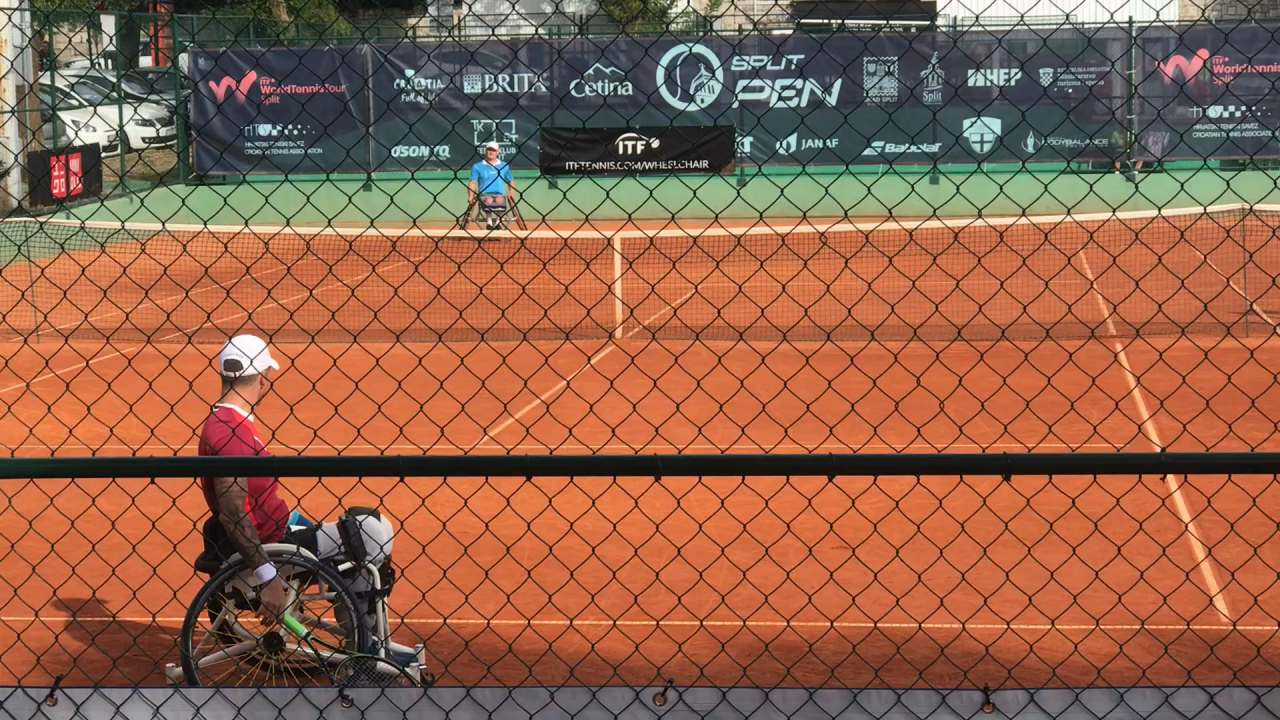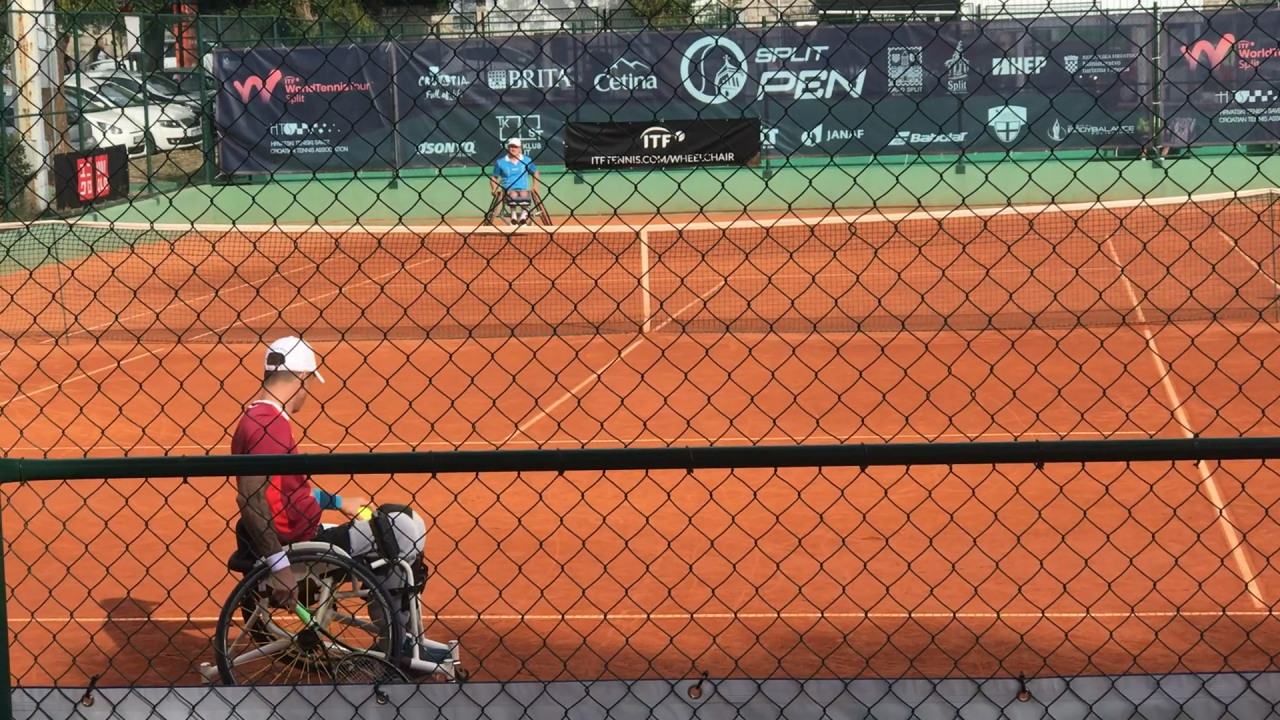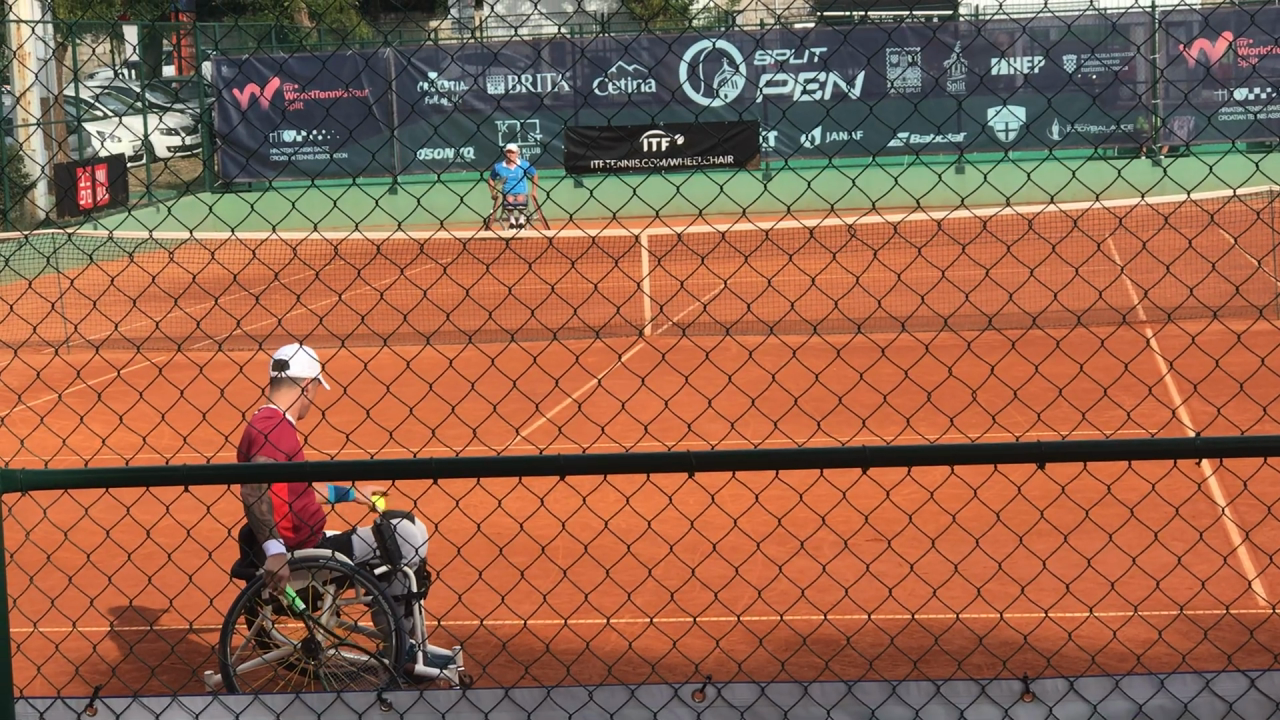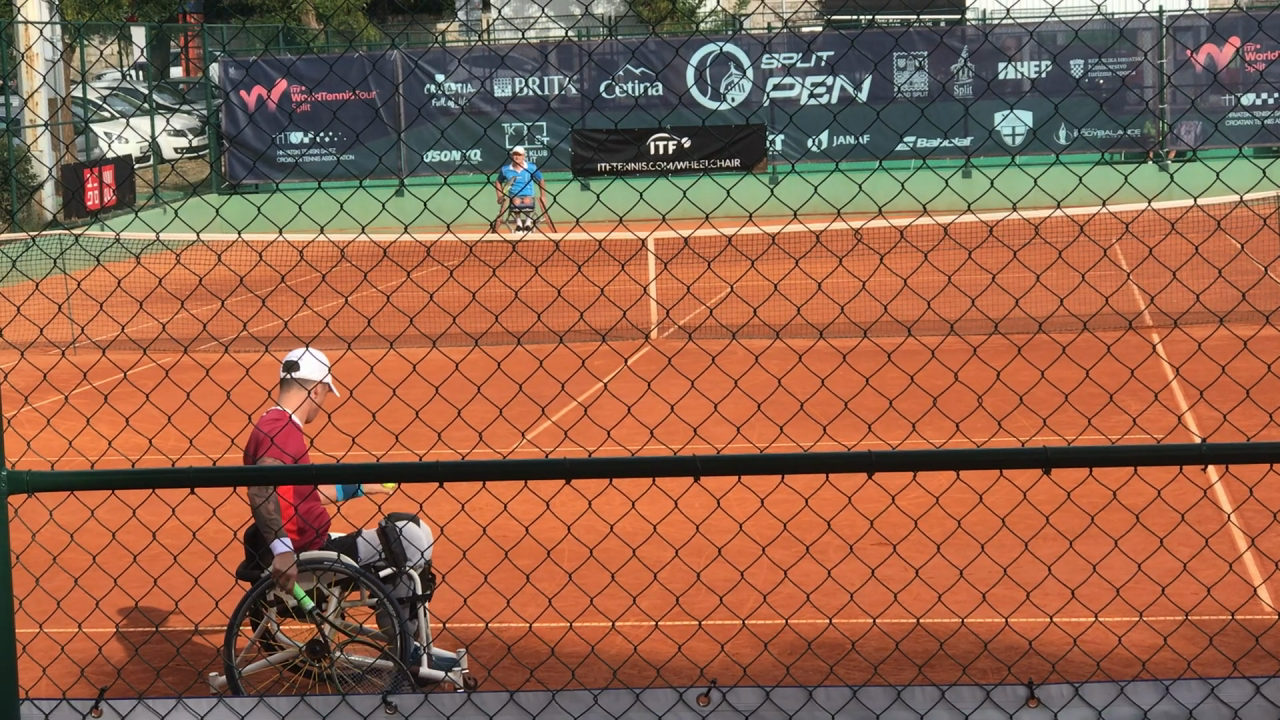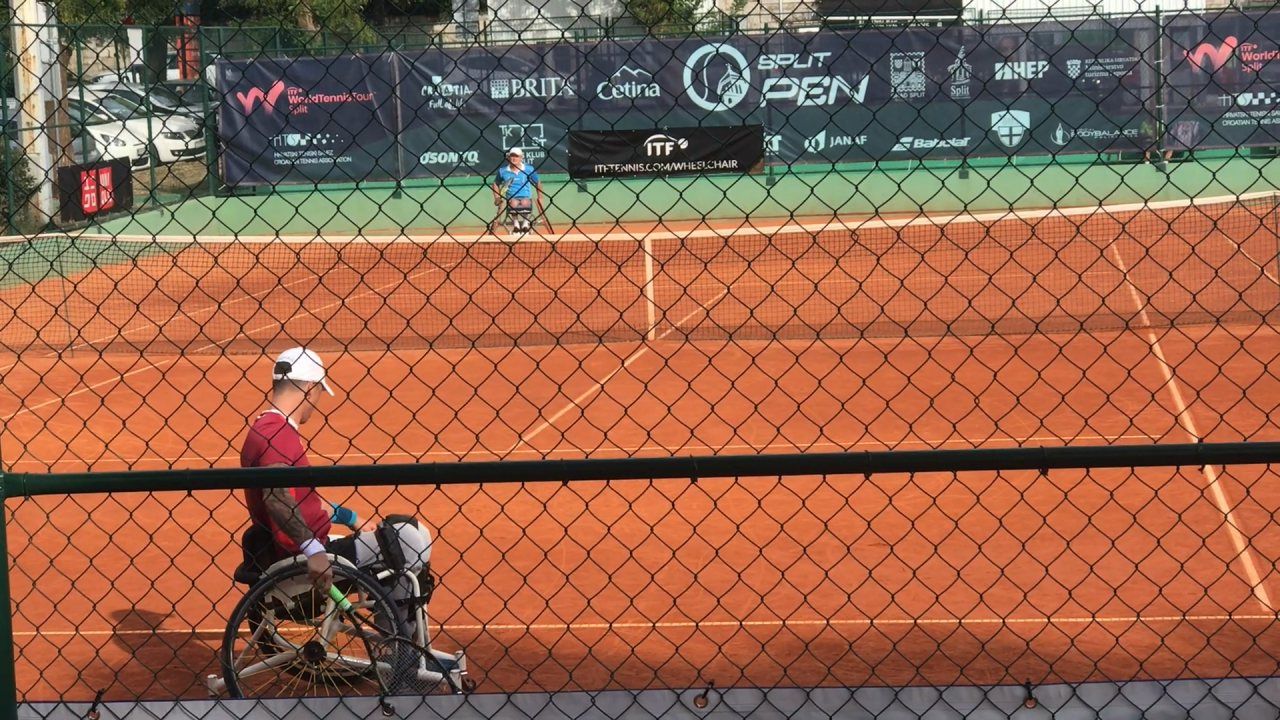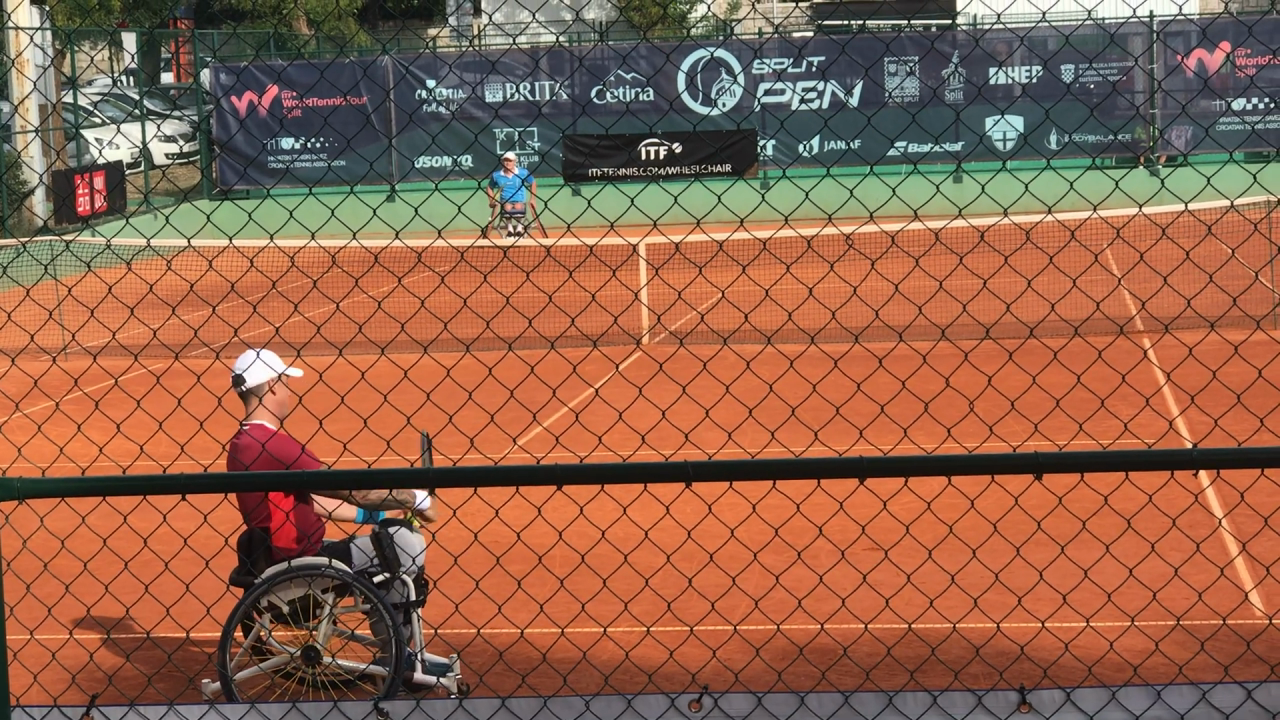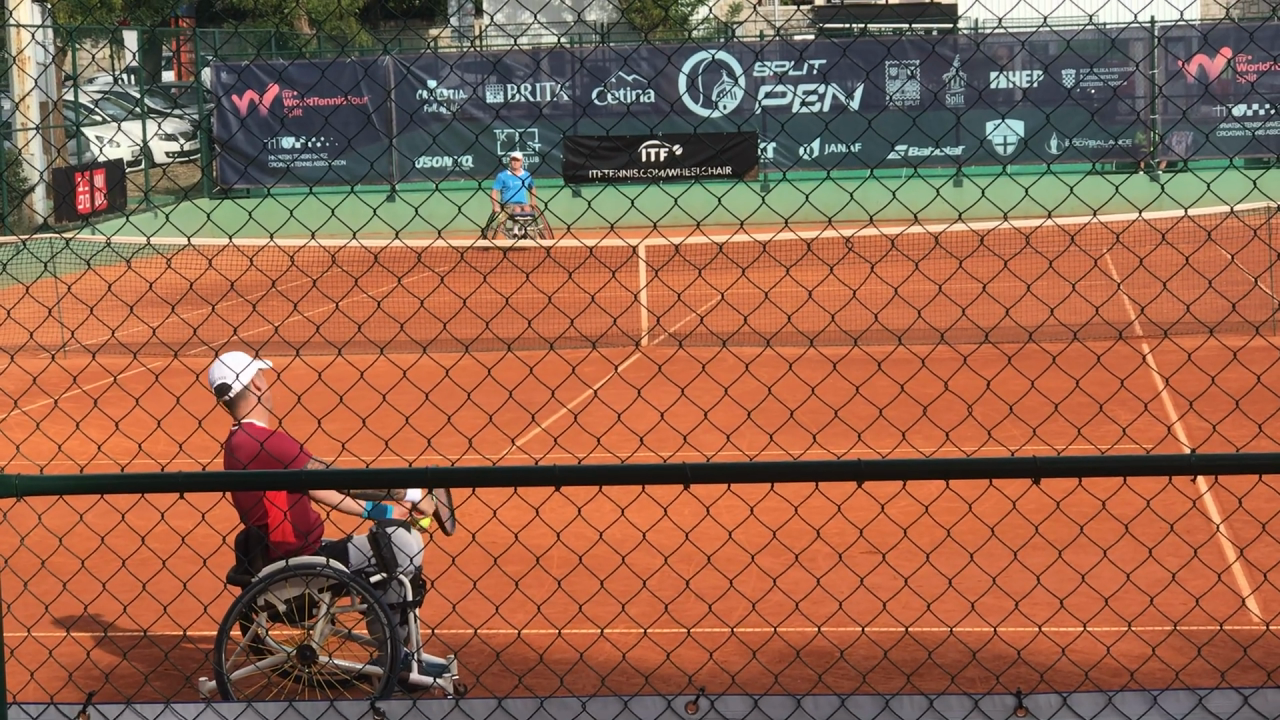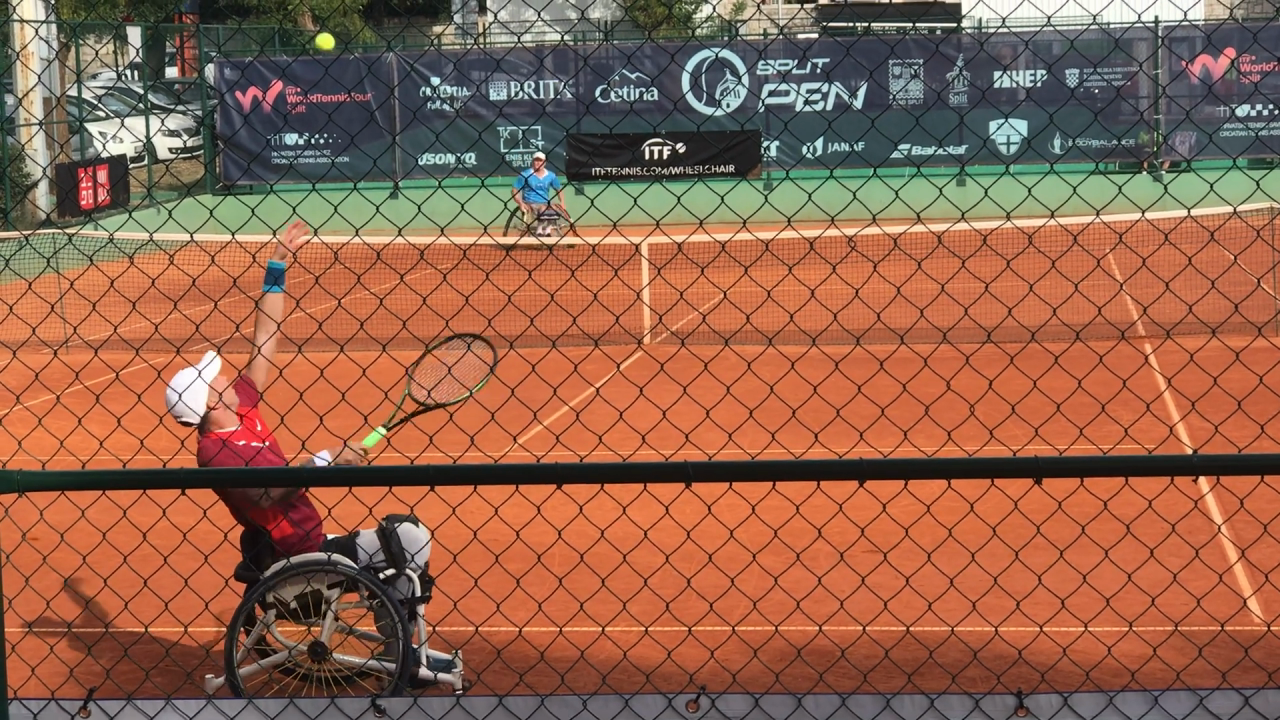
dt=0.7s
person 1, frame 1
left shoulder: (231, 422)
right shoulder: (230, 431)
right elbow: (232, 514)
left wrist: (295, 519)
right wrist: (267, 577)
left hip: (270, 535)
right hip: (266, 547)
left knee: (367, 526)
right knee: (374, 531)
left ankle: (365, 640)
person 1, frame 2
left shoulder: (260, 417)
right shoulder: (267, 423)
right elbow: (251, 498)
left wrist: (336, 502)
right wrist: (280, 564)
left hip: (300, 536)
right hip: (298, 545)
right knee: (405, 528)
left ankle: (400, 637)
person 1, frame 3
left shoulder: (268, 423)
right shoulder: (275, 427)
right elbow: (254, 492)
left wrist: (349, 493)
right wrist: (275, 549)
left hip: (303, 544)
right hip: (300, 551)
right knee: (408, 532)
person 1, frame 4
left shoulder: (278, 425)
right shoulder: (281, 429)
right elbow: (261, 492)
left wrist: (358, 489)
right wrist: (282, 549)
left hip: (309, 546)
right hip: (306, 555)
right knee: (413, 536)
person 1, frame 5
left shoulder: (265, 429)
right shoulder: (279, 434)
right elbow: (276, 495)
left wrist: (351, 521)
right wrist: (313, 550)
left hip: (301, 553)
right hip: (301, 559)
right knee: (413, 537)
person 1, frame 6
left shoulder: (246, 442)
right shoulder: (270, 444)
left elbow: (310, 502)
right elbow: (351, 490)
left wrist: (376, 515)
right wrist: (417, 499)
left hip: (293, 558)
left knee: (396, 533)
right knee: (408, 541)
person 1, frame 7
left shoulder: (246, 440)
right shoulder: (258, 442)
left elbow: (322, 486)
left wrist: (384, 513)
right wrist: (411, 492)
left hip: (295, 556)
left knee: (400, 538)
right knee: (404, 542)
person 1, frame 8
left shoulder: (240, 415)
right shoulder: (218, 452)
left elbow: (266, 335)
right elbow: (266, 497)
left wrist: (276, 266)
right wrist: (323, 460)
left hip: (308, 546)
right hip: (301, 558)
left knee: (402, 530)
right knee: (411, 537)
right ankle: (400, 653)
